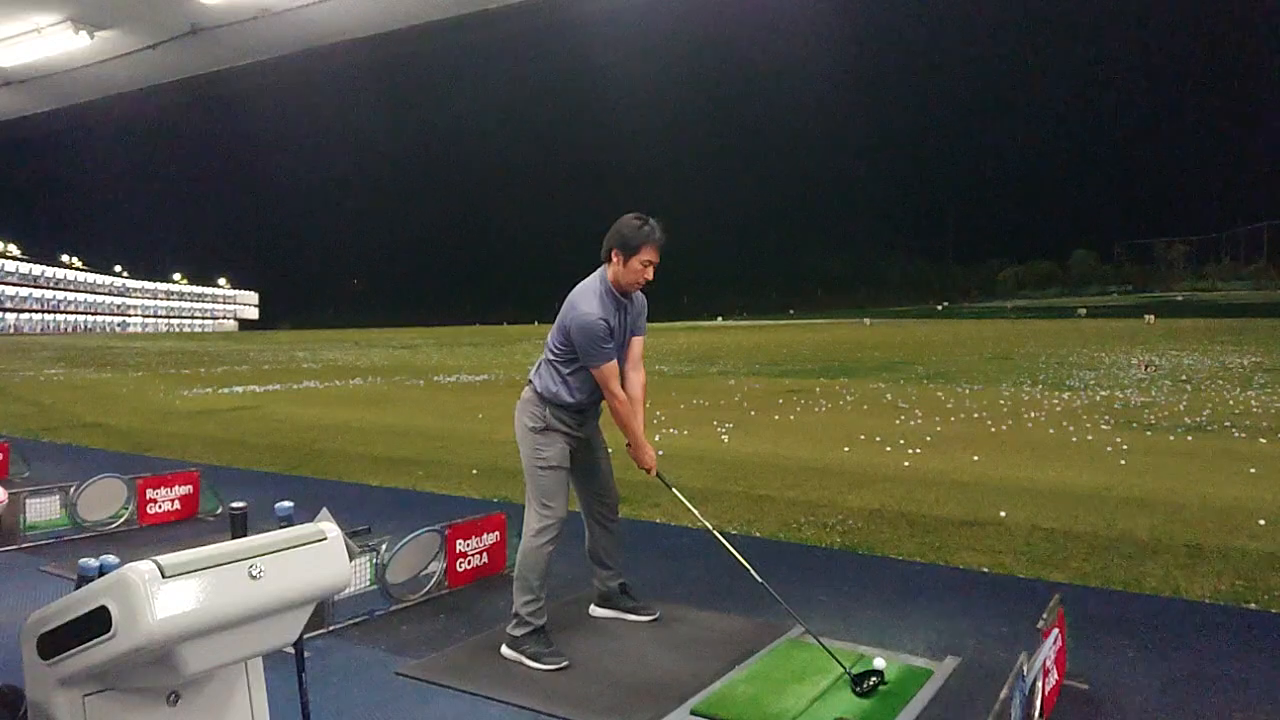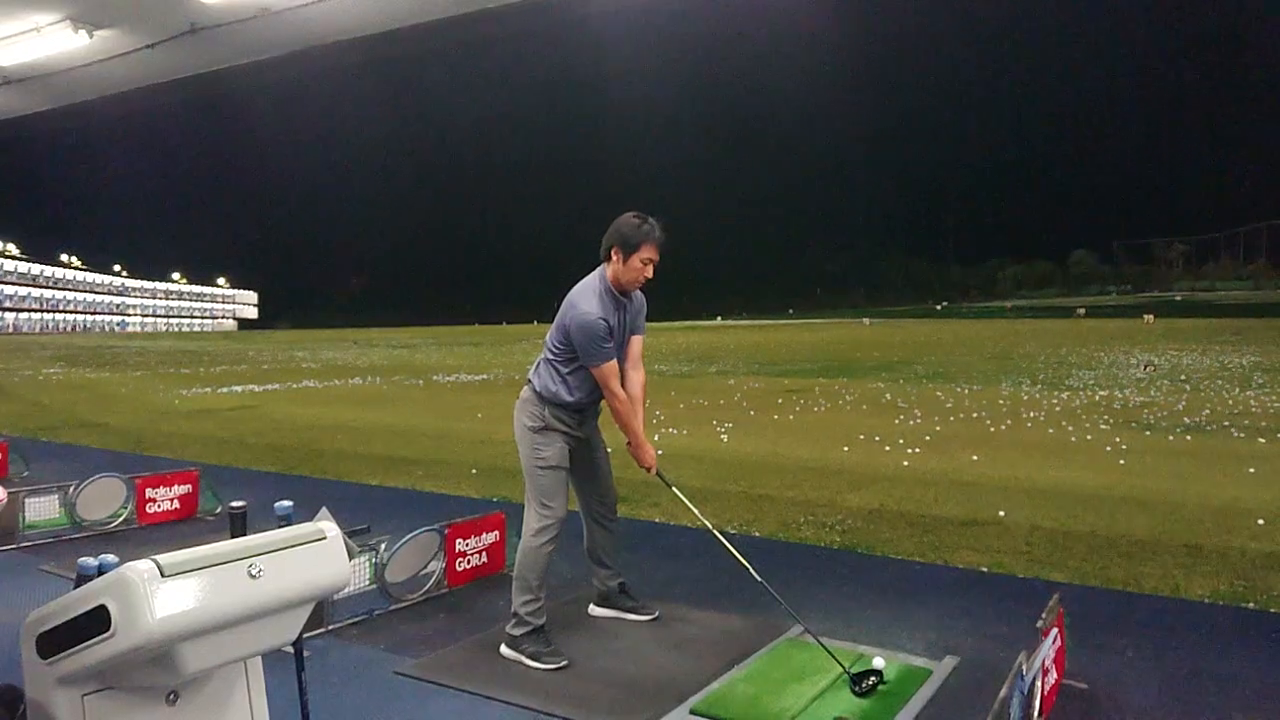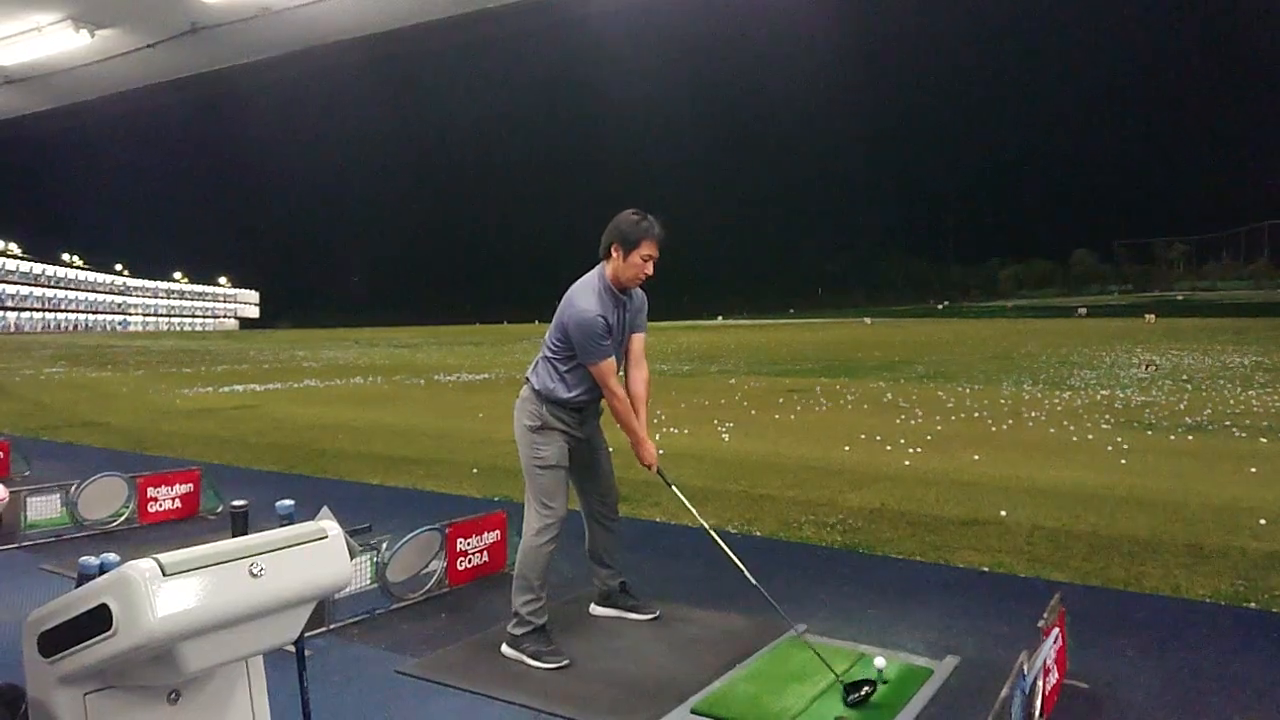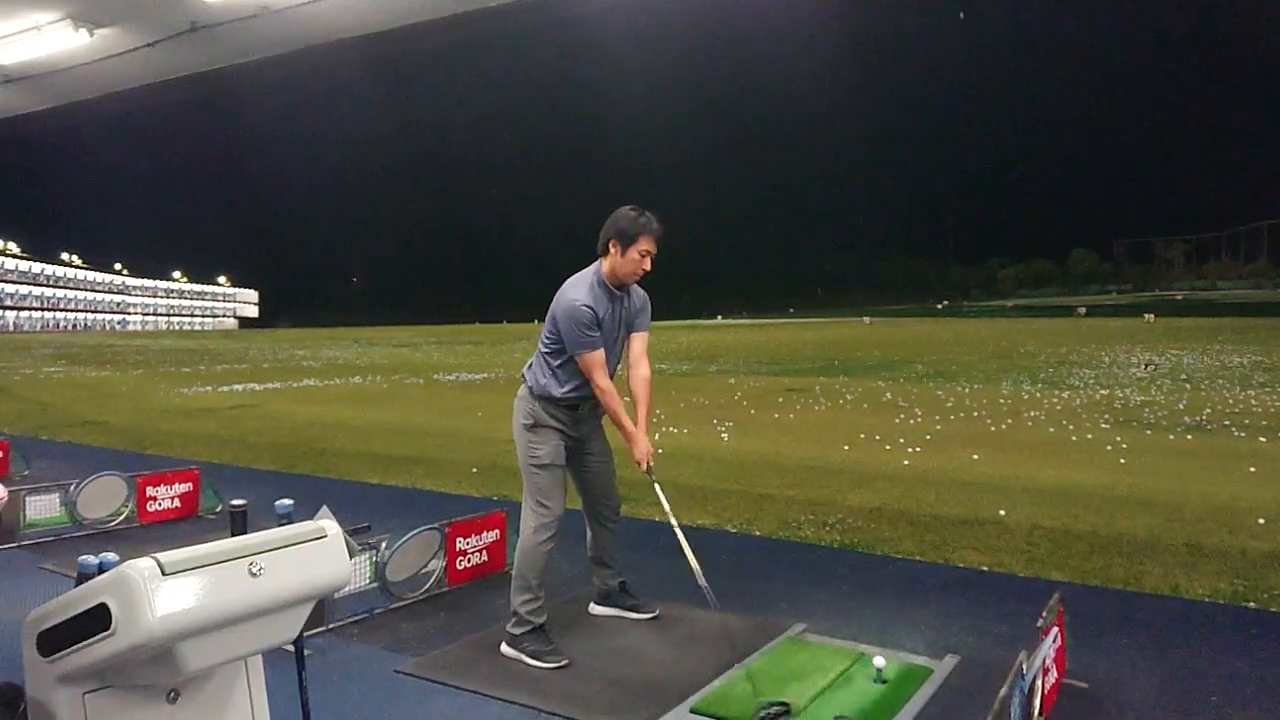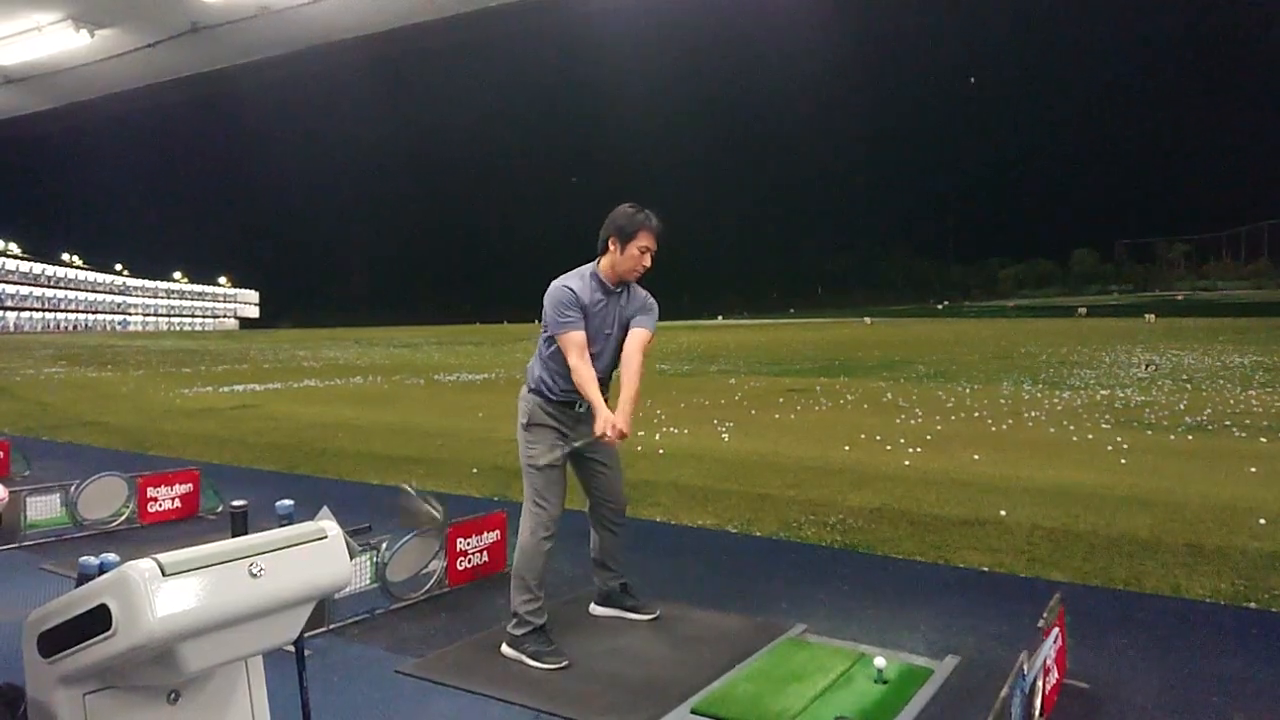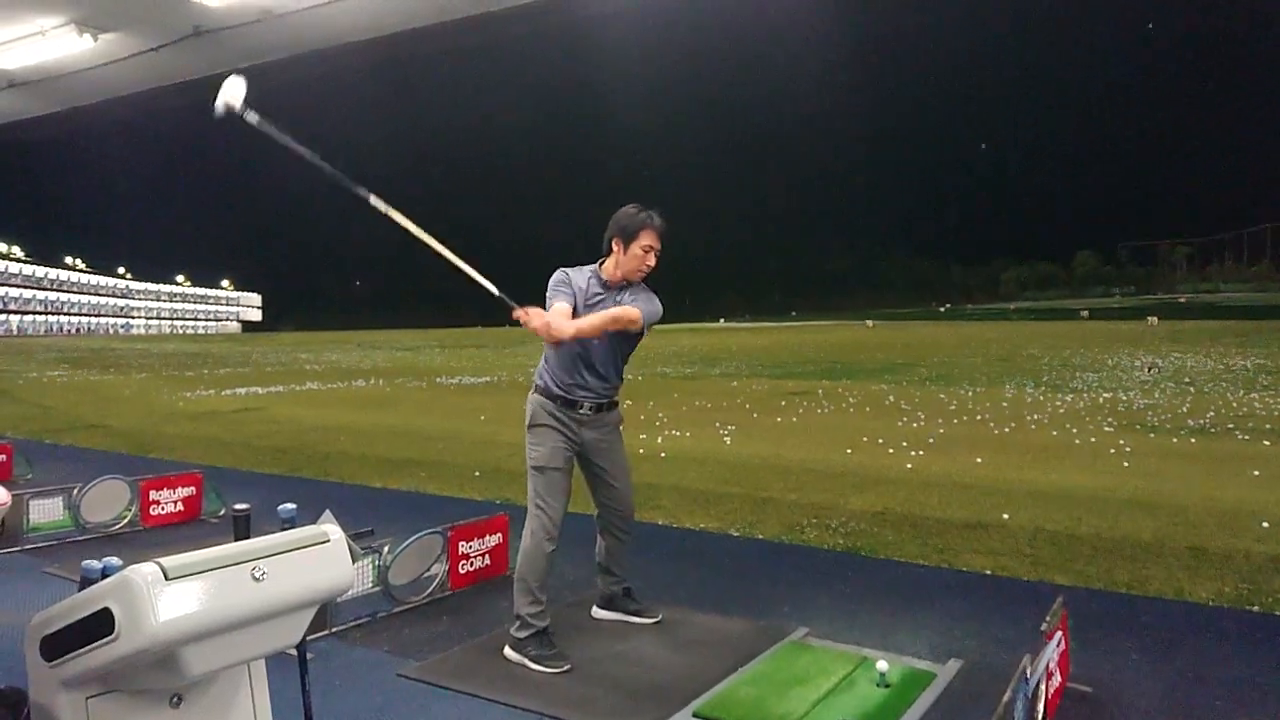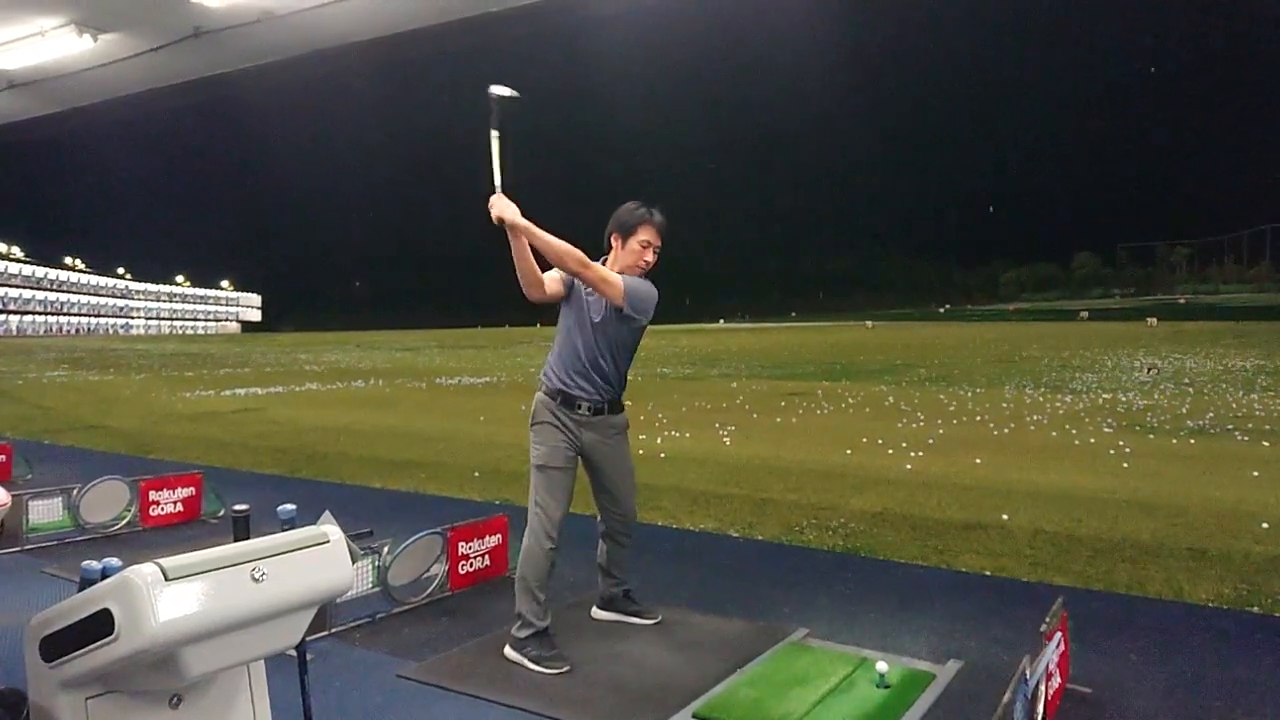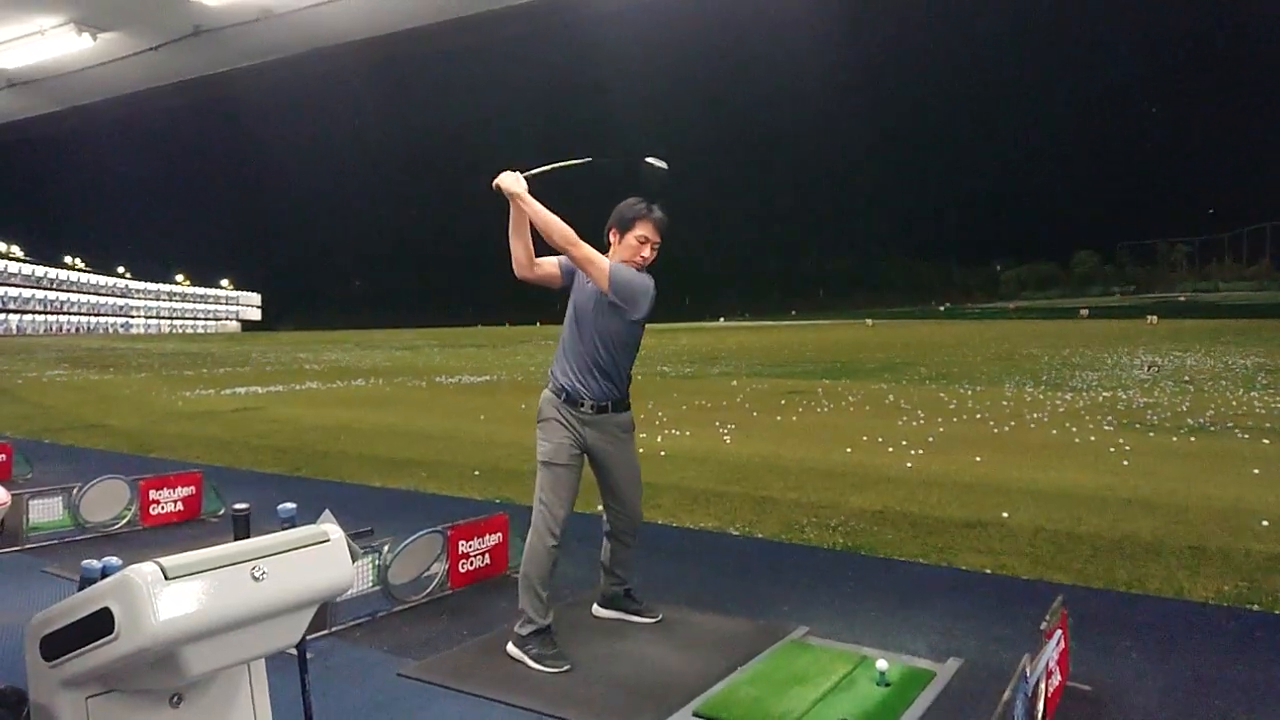
dt=0.5s
person 1, frame 1
left shoulder: (636, 301)
right shoulder: (588, 312)
left elbow: (634, 371)
right elbow: (613, 391)
left wrist: (640, 435)
right wrist: (640, 446)
left hip: (583, 416)
right hip: (547, 417)
left knee: (604, 505)
right knee: (547, 518)
left ankle: (609, 594)
right ankle: (523, 632)
person 1, frame 2
left shoulder: (635, 300)
right shoulder: (588, 312)
left elbow: (633, 371)
right elbow: (613, 389)
left wrist: (640, 434)
right wrist: (638, 444)
left hip: (582, 415)
right hip: (545, 416)
left knee: (602, 505)
right knee: (547, 518)
left ankle: (609, 593)
right ankle: (522, 631)
person 1, frame 3
left shoulder: (635, 299)
right shoulder: (586, 309)
left elbow: (636, 368)
right elbow: (611, 387)
left wrist: (644, 431)
right wrist: (640, 442)
left hip: (583, 414)
right hip: (546, 415)
left knee: (604, 503)
right knee: (547, 518)
left ankle: (610, 592)
right ankle: (523, 630)
person 1, frame 4
left shoulder: (637, 300)
right shoulder: (577, 301)
left elbow: (639, 365)
right elbow: (599, 379)
left wrist: (643, 431)
right wrist: (630, 435)
left hip: (585, 413)
right hip: (544, 412)
left knee: (606, 504)
right knee: (544, 517)
left ankle: (609, 592)
right ankle: (522, 630)
person 1, frame 5
left shoulder: (643, 304)
right shoulder: (566, 290)
left elbow: (632, 357)
right elbow: (577, 359)
left wrist: (623, 414)
right wrist: (602, 412)
left hip: (592, 412)
right hip: (545, 410)
left knee: (611, 505)
right knee: (542, 517)
left ankle: (610, 593)
right ankle: (523, 631)
person 1, frame 6
left shoulder: (647, 304)
right shoulder: (567, 279)
left elbow: (612, 319)
right elbow: (559, 330)
left wrist: (562, 326)
right wrist: (551, 327)
left hip: (602, 417)
right hip: (553, 411)
left knee: (618, 511)
right knee: (545, 521)
left ankle: (612, 596)
right ankle: (526, 633)
person 1, frame 7
left shoulder: (644, 294)
right shoulder: (572, 279)
left elbow: (583, 268)
right elbow: (539, 290)
left wrist: (523, 225)
right wrist: (514, 234)
left hip: (607, 419)
right hip: (557, 412)
left knee: (621, 515)
right knee: (546, 522)
left ankle: (612, 597)
right ankle: (526, 634)
person 1, frame 8
left shoulder: (640, 287)
right shoulder: (583, 270)
left elbow: (570, 242)
right elbow: (526, 268)
left wrist: (522, 195)
right wrist: (515, 203)
left hip: (612, 419)
right hip: (562, 411)
left knee: (627, 514)
right knee: (549, 520)
left ankle: (613, 595)
right ankle: (528, 632)
